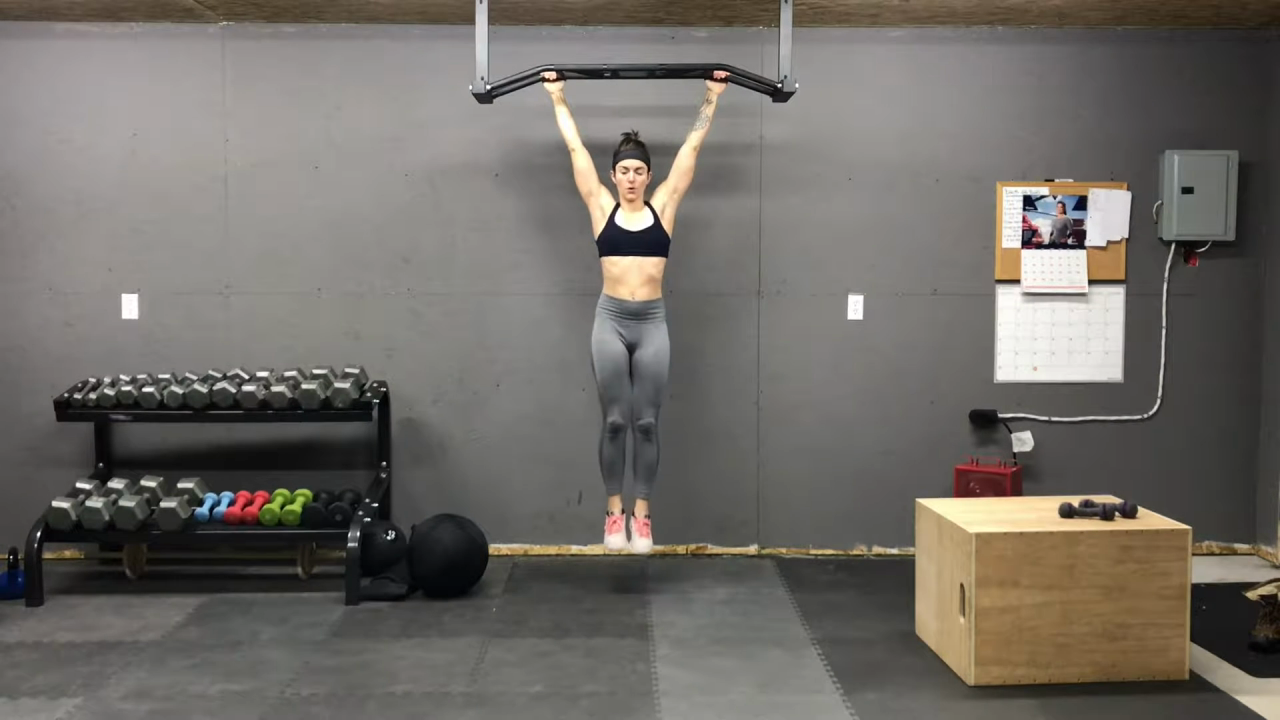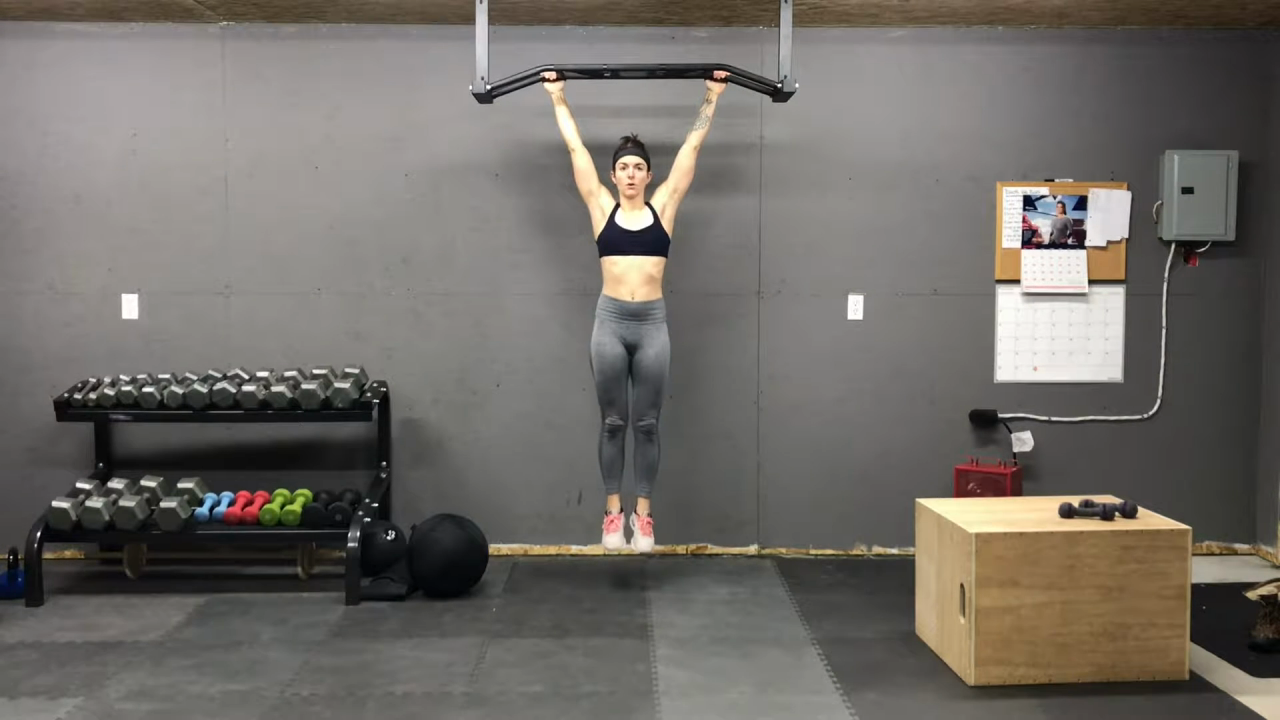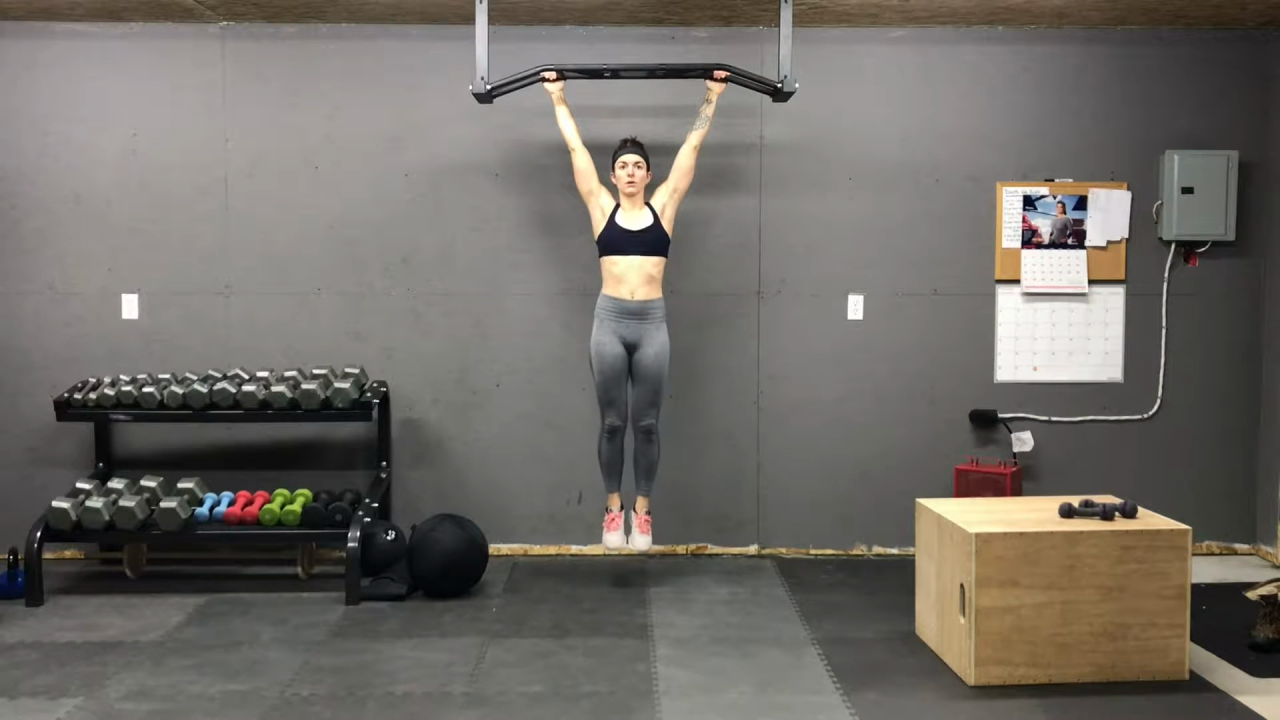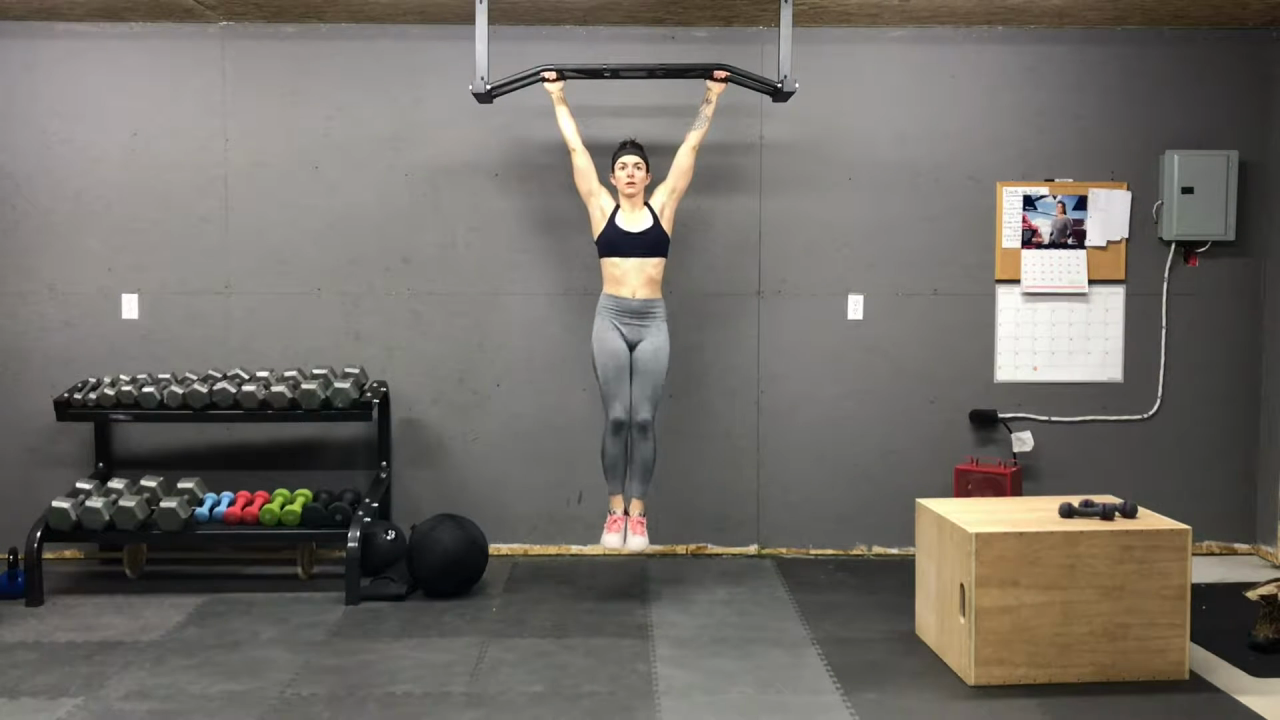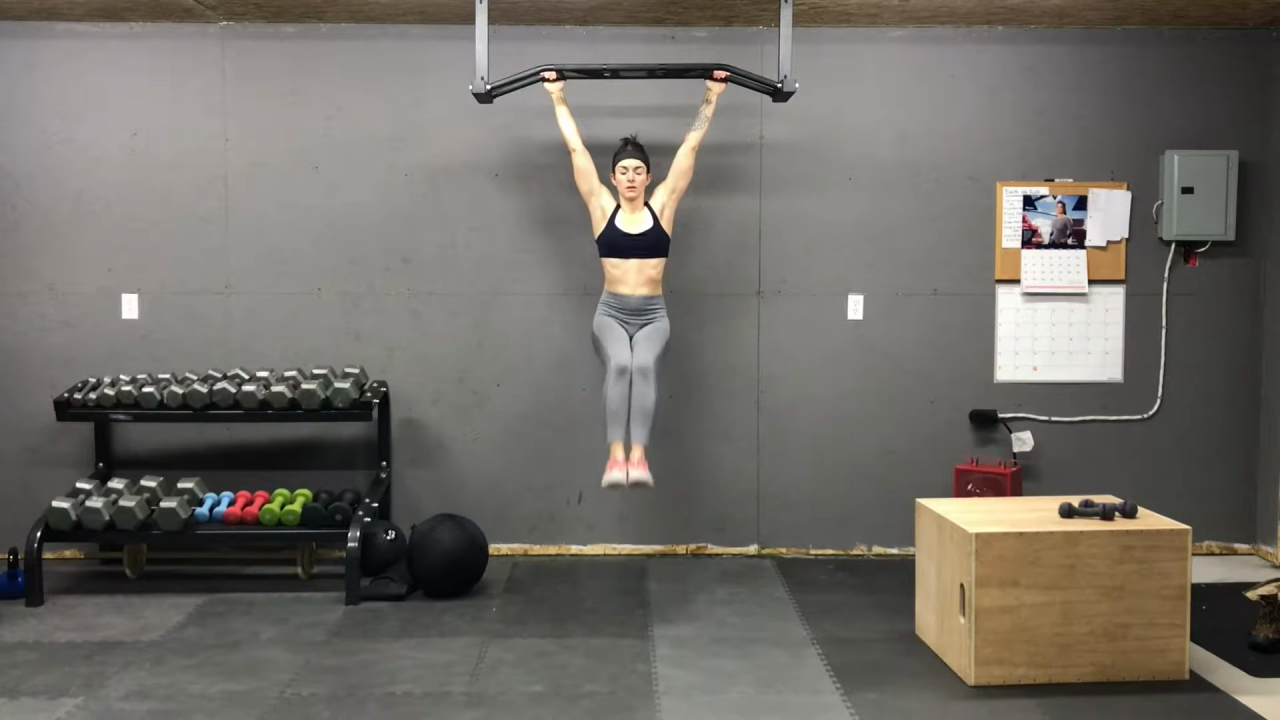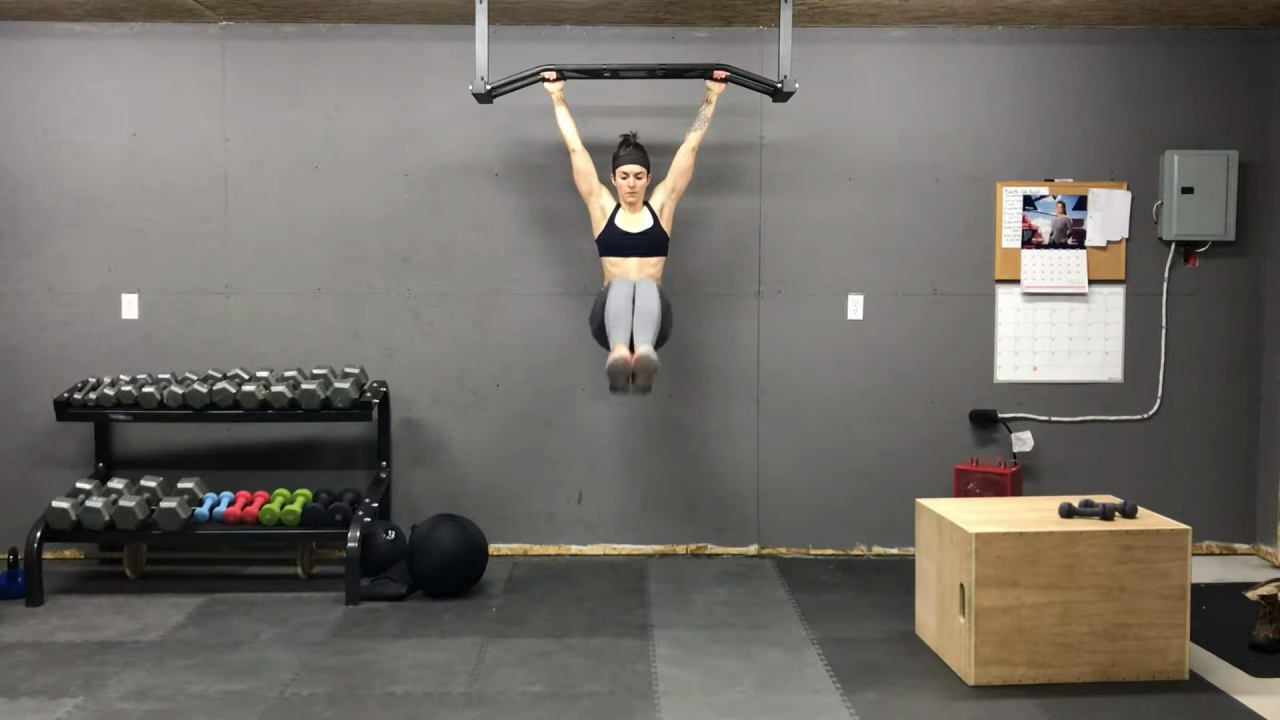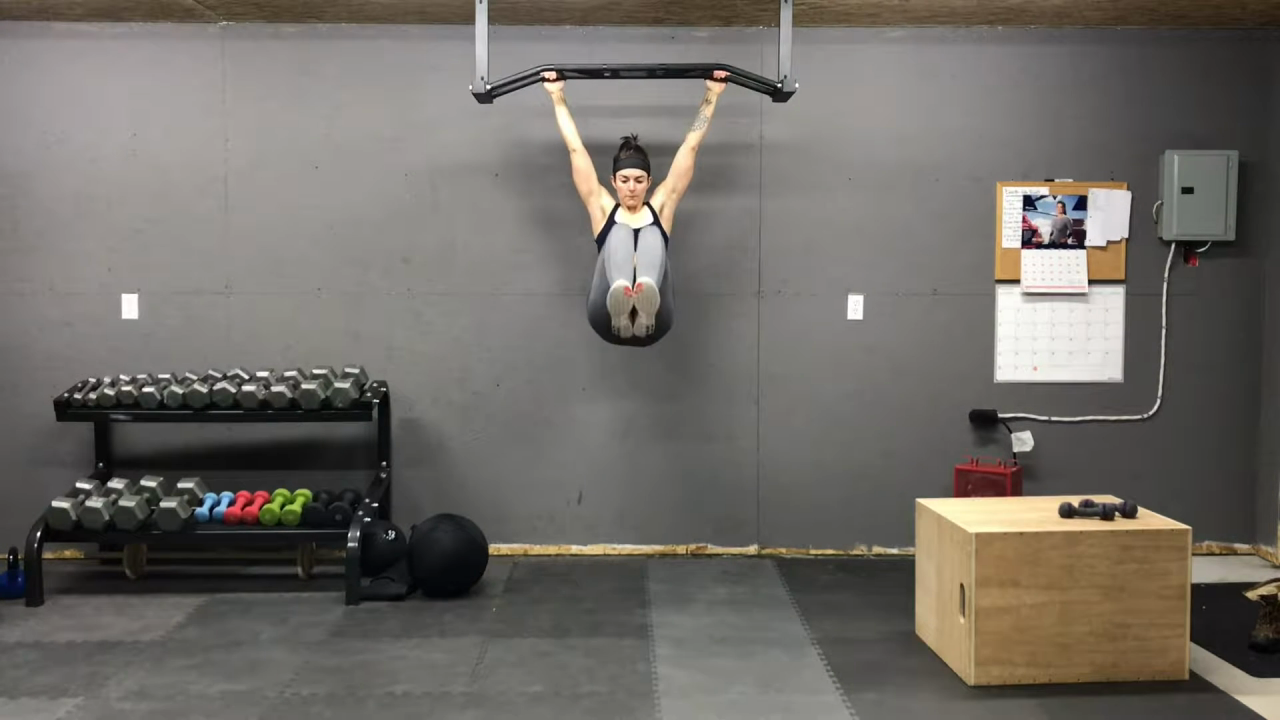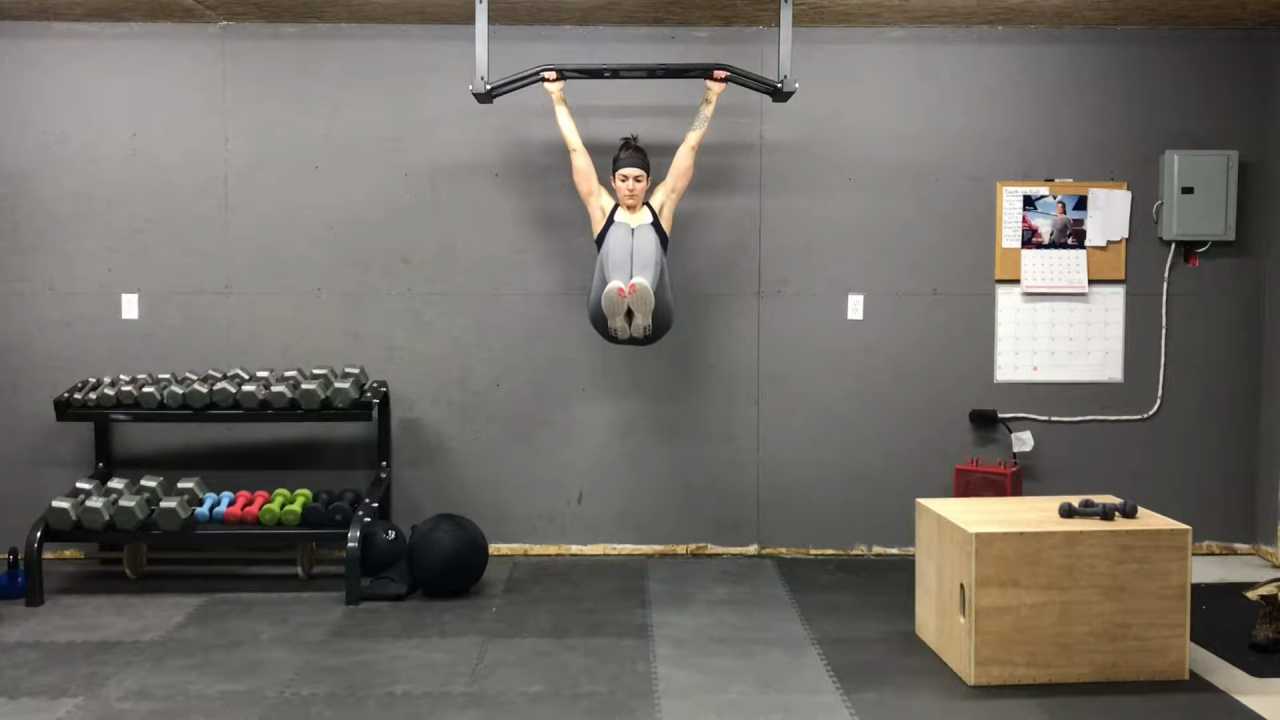
dt=0.3s
person 1, frame 1
left shoulder: (663, 205)
right shoulder: (601, 206)
left elbow: (692, 146)
right elbow: (575, 147)
left wrist: (712, 96)
right wrist: (557, 97)
left hip: (652, 324)
right hip: (610, 322)
left knee: (645, 422)
right knee: (614, 421)
left ankle: (642, 514)
right ankle: (614, 512)
person 1, frame 2
left shoulder: (663, 206)
right shoulder: (602, 208)
left elbow: (692, 146)
right elbow: (575, 147)
left wrist: (712, 96)
right wrist: (557, 97)
left hip: (652, 324)
right hip: (610, 322)
left knee: (646, 424)
right knee: (613, 422)
left ankle: (643, 512)
right ankle: (613, 511)
person 1, frame 3
left shoulder: (662, 206)
right shoulder: (601, 207)
left elbow: (692, 145)
right elbow: (575, 147)
left wrist: (712, 95)
right wrist: (557, 97)
left hip: (652, 324)
right hip: (609, 322)
left knee: (646, 424)
right knee: (612, 423)
left ankle: (642, 509)
right ankle: (613, 508)
person 1, frame 4
left shoulder: (662, 206)
right shoulder: (601, 207)
left elbow: (690, 147)
right elbow: (576, 148)
left wrist: (712, 97)
right wrist: (557, 98)
left hip: (652, 322)
right hip: (611, 320)
left knee: (642, 419)
right knee: (618, 418)
left ankle: (637, 511)
right ankle: (615, 510)
person 1, frame 5
left shoulder: (663, 204)
right shoulder: (602, 206)
left elbow: (690, 146)
right elbow: (576, 148)
left wrist: (711, 96)
right wrist: (558, 97)
left hip: (652, 317)
right hip: (611, 315)
left knee: (643, 366)
right knee: (620, 366)
left ankle: (638, 457)
right ankle: (616, 457)
person 1, frame 6
left shoulder: (661, 205)
right shoulder: (602, 206)
left elbow: (690, 146)
right elbow: (575, 148)
left wrist: (711, 96)
right wrist: (557, 97)
left hip: (650, 298)
right hip: (612, 302)
left knee: (647, 286)
right knee: (621, 283)
left ankle: (643, 356)
right ankle: (619, 356)
person 1, frame 7
left shoulder: (661, 206)
right shoulder: (602, 208)
left elbow: (690, 146)
right elbow: (575, 148)
left wrist: (711, 95)
right wrist: (558, 97)
left hip: (655, 319)
right hip: (606, 315)
left knee: (650, 237)
right knee: (620, 235)
left ankle: (645, 303)
right ankle: (620, 304)
person 1, frame 8
left shoulder: (661, 206)
right shoulder: (602, 208)
left elbow: (690, 146)
right elbow: (576, 148)
left wrist: (711, 95)
right wrist: (557, 97)
left hip: (654, 315)
right hip: (606, 313)
left knee: (645, 235)
right knee: (619, 233)
left ankle: (641, 302)
right ankle: (618, 302)
